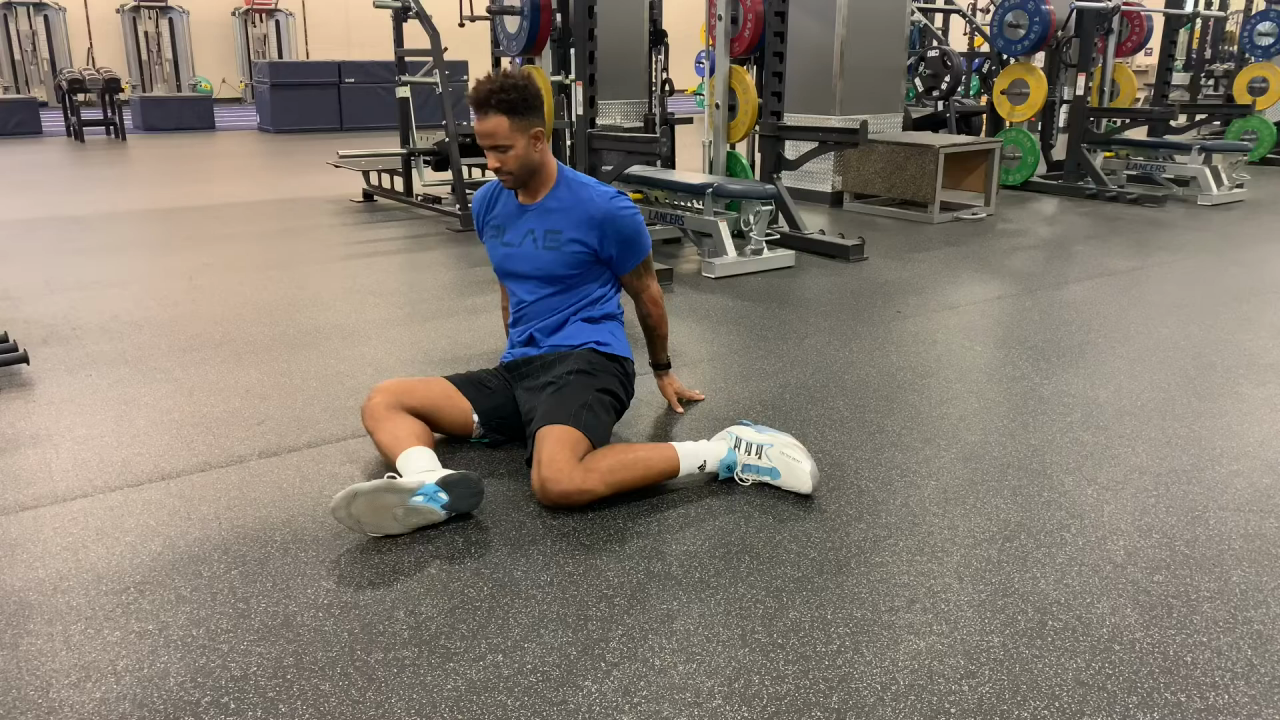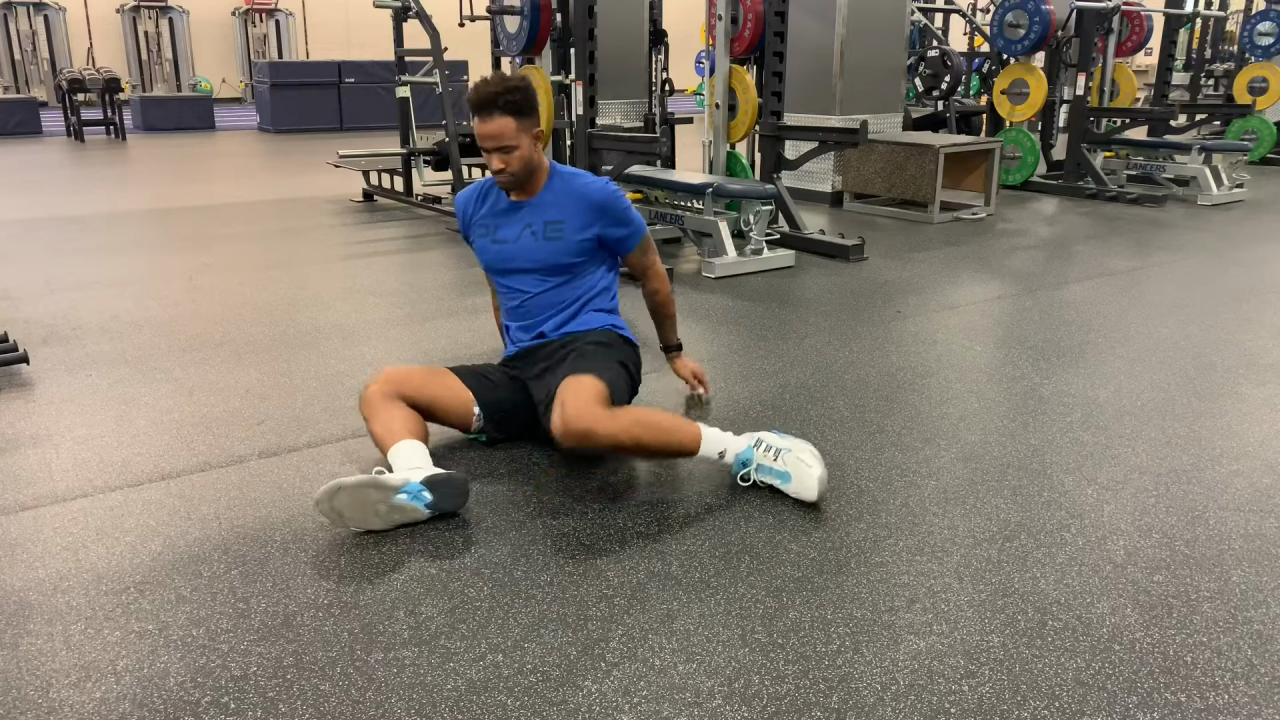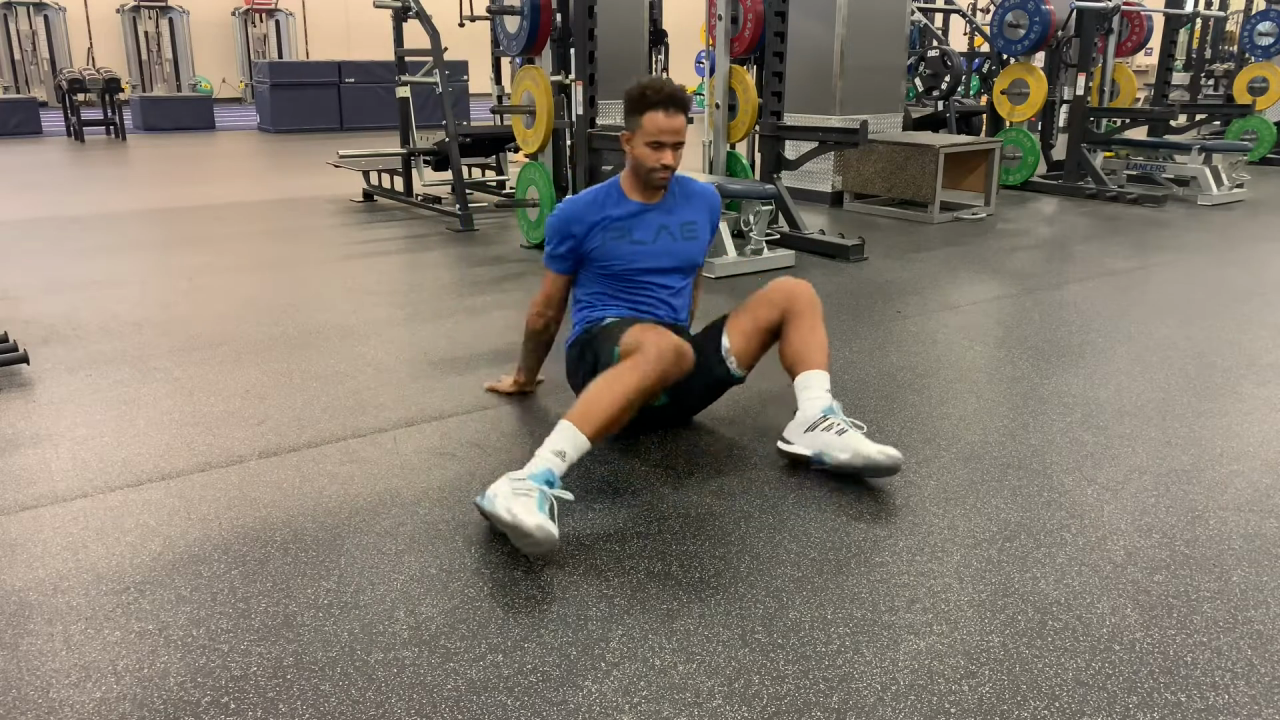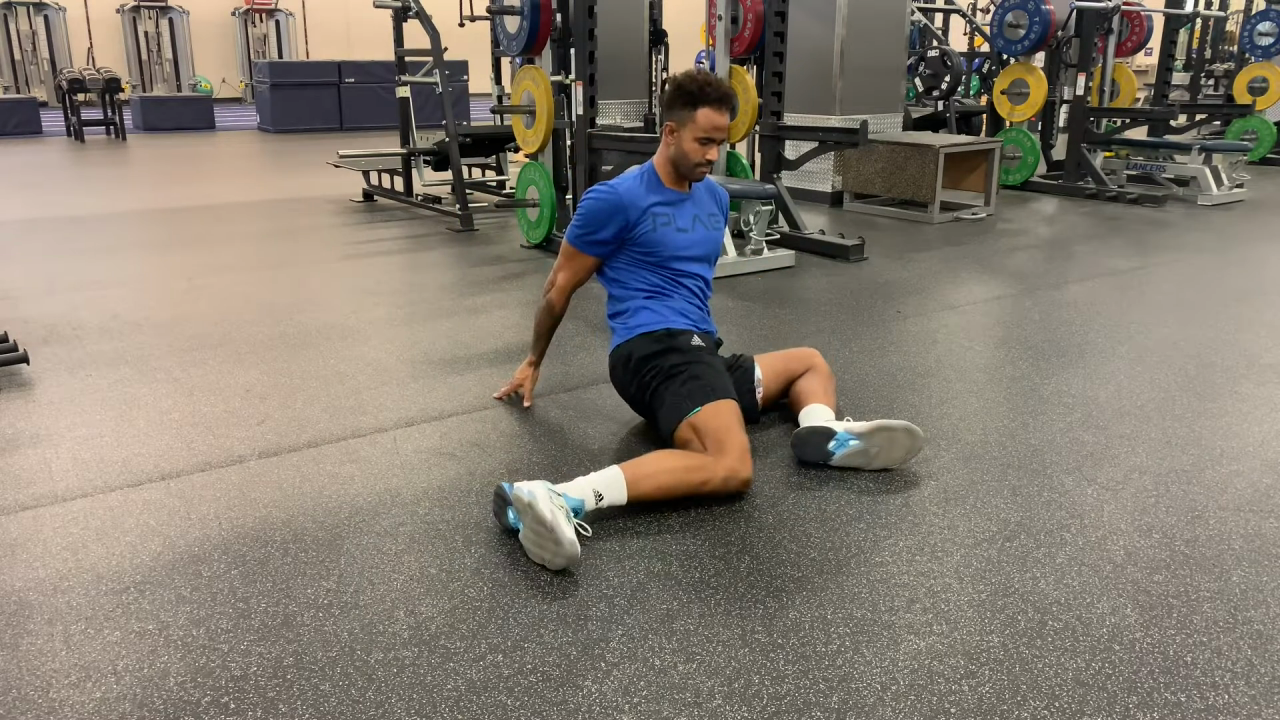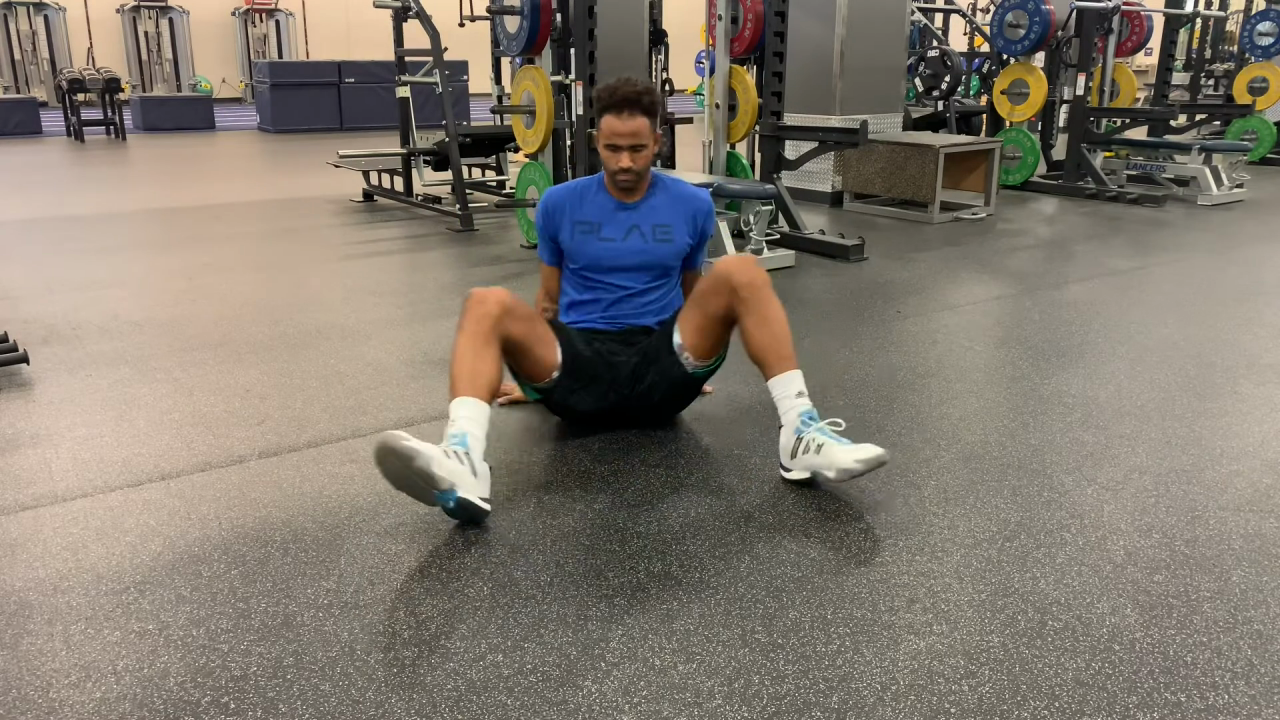
dt=1s
person 1, frame 1
left shoulder: (604, 209)
right shoulder: (487, 204)
left elbow: (646, 293)
left wrist: (662, 371)
left hip: (587, 362)
right hip: (520, 370)
left knee: (557, 483)
right knee: (382, 404)
left ankle: (728, 453)
right ankle: (433, 488)
person 1, frame 2
left shoulder: (594, 197)
right shoulder: (472, 206)
left elbow: (651, 274)
left wrist: (673, 351)
left hip: (590, 348)
right hip: (522, 371)
left knee: (575, 426)
right knee: (381, 390)
left ankle: (745, 451)
right ankle: (418, 485)
person 1, frame 3
left shoulder: (704, 201)
right shoulder: (579, 214)
right elbow: (548, 308)
right wrist: (526, 374)
left hip: (672, 346)
right hip: (605, 352)
left knee: (794, 293)
right knee: (669, 352)
left ankle: (816, 426)
right ankle: (532, 482)
person 1, frame 4
left shoulder: (714, 199)
right shoulder: (616, 199)
right elbow: (561, 285)
right wrist: (533, 361)
left hip: (694, 352)
right hip: (659, 350)
left knee: (810, 363)
right knee: (729, 471)
left ankle: (825, 434)
right ankle: (559, 500)
person 1, frame 5
left shoulder: (691, 206)
right shoulder: (560, 205)
left wrist: (693, 366)
right wrist: (544, 370)
left hip: (662, 367)
right hip: (586, 365)
left knee: (738, 271)
right knee: (485, 304)
left ankle: (804, 435)
right ankle: (463, 468)
